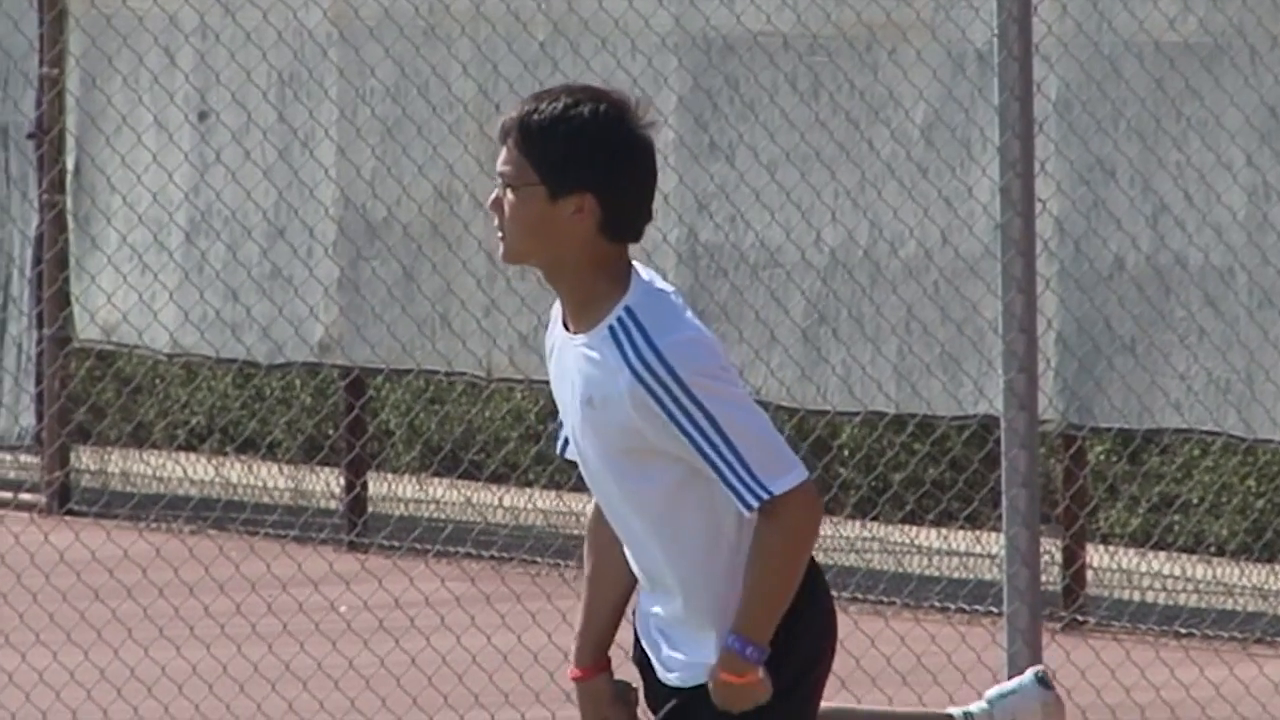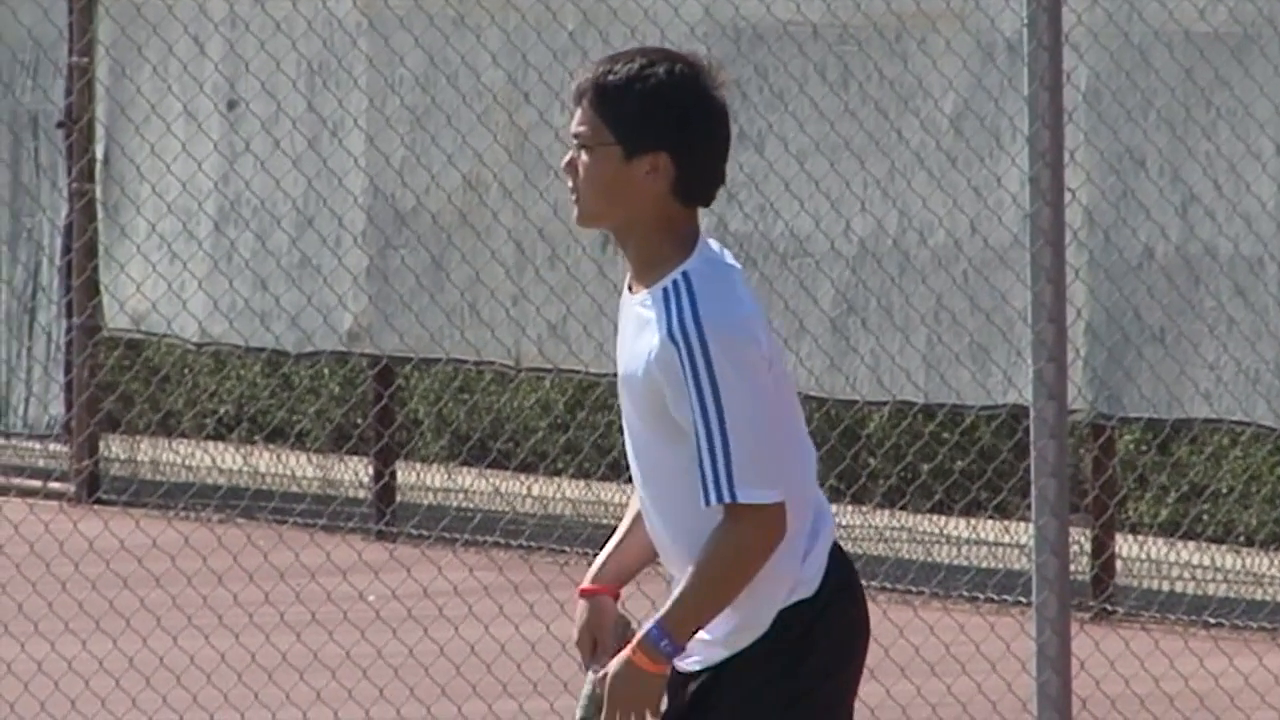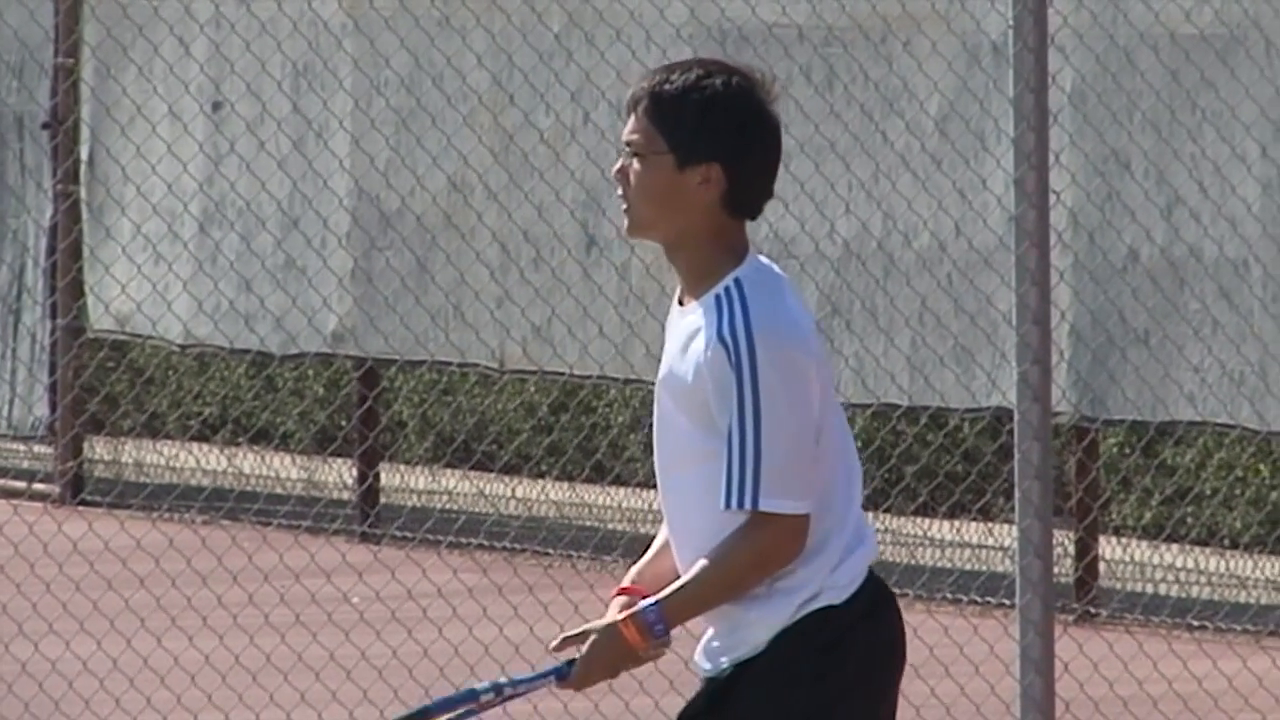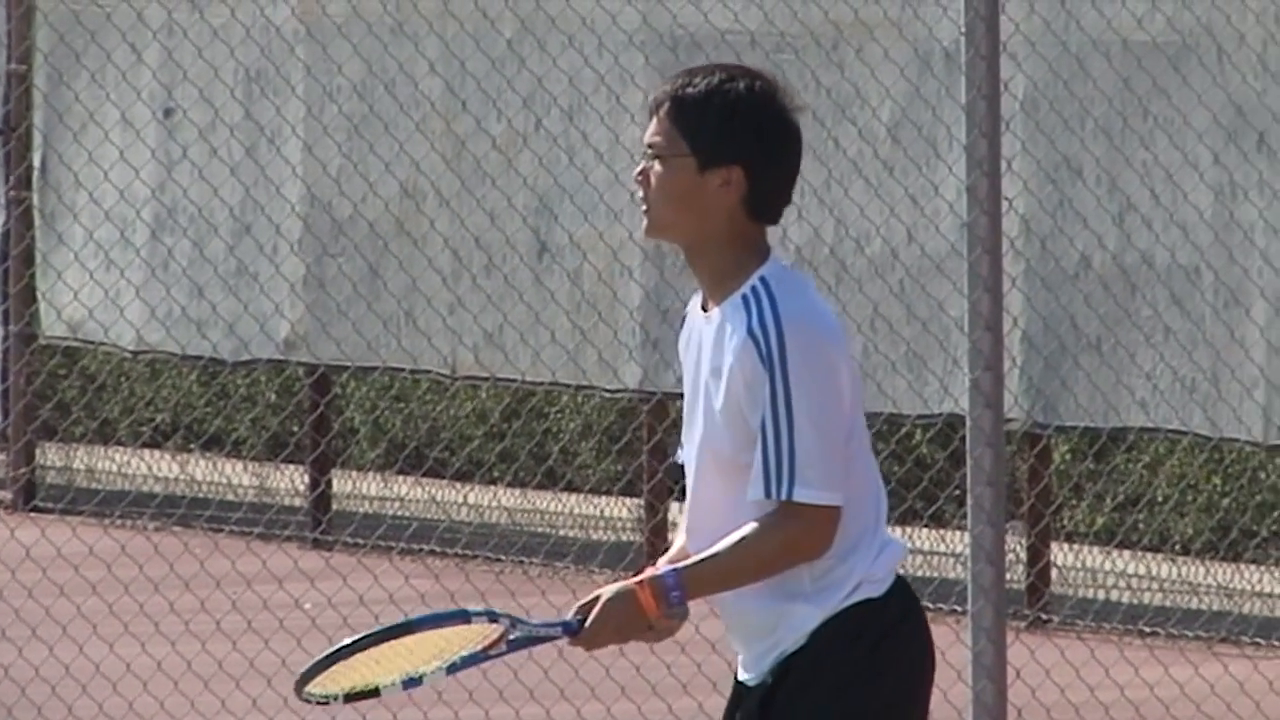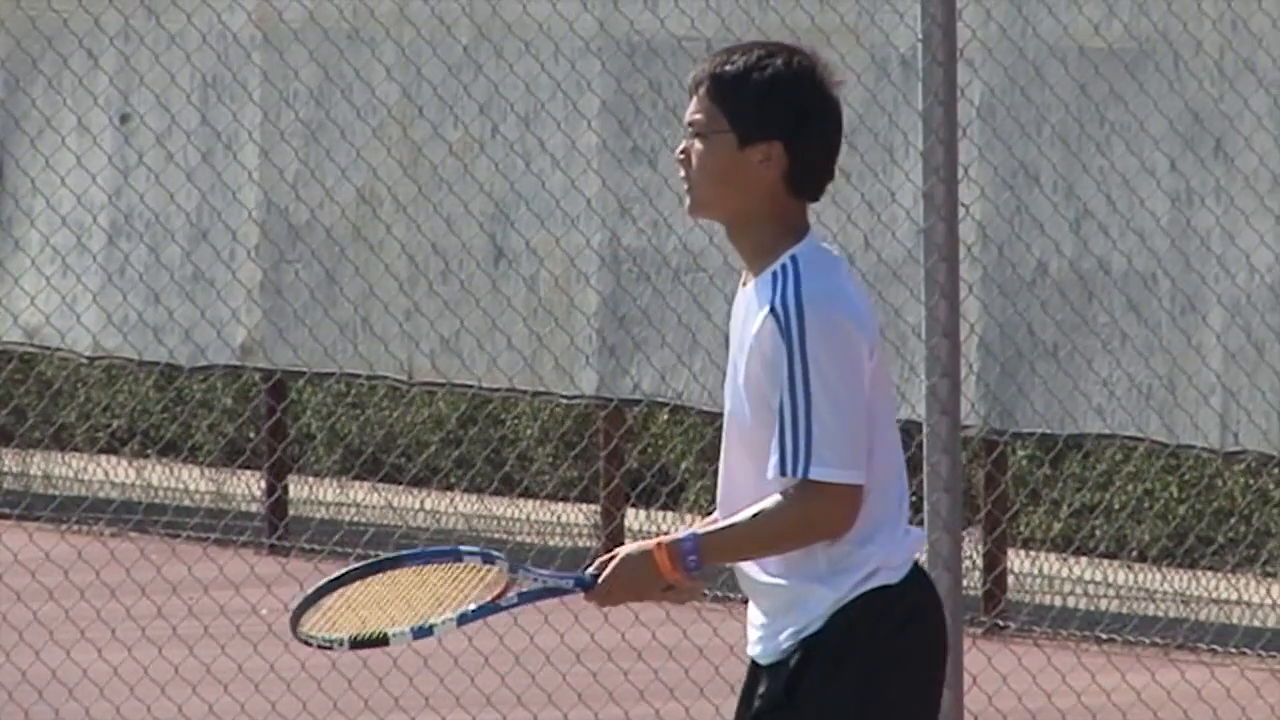
dt=0.7s
person 1, frame 1
left shoulder: (654, 355)
right shoulder: (570, 326)
left elbow: (792, 506)
left wrist: (742, 658)
right wrist: (590, 662)
left hip: (745, 640)
person 1, frame 2
left shoulder: (699, 321)
right shoulder: (651, 292)
left elbow: (755, 520)
left wrist: (650, 650)
right wrist: (604, 580)
left hip: (778, 635)
right hip: (745, 628)
person 1, frame 3
left shoulder: (747, 329)
right shoulder: (700, 308)
left elbow: (776, 529)
left wrist: (644, 625)
right wrist: (640, 589)
left hip: (811, 647)
right hip: (795, 641)
person 1, frame 4
left shoulder: (781, 329)
right shoulder: (706, 317)
left elbow: (804, 523)
left wrist: (658, 590)
right wrist: (669, 578)
left hip: (848, 652)
right hip: (784, 651)
person 1, frame 5
left shoulder: (804, 306)
right shoulder: (766, 292)
left elbow: (824, 502)
left wrist: (676, 555)
right wrist: (692, 545)
left hip: (859, 638)
right hip: (800, 632)
